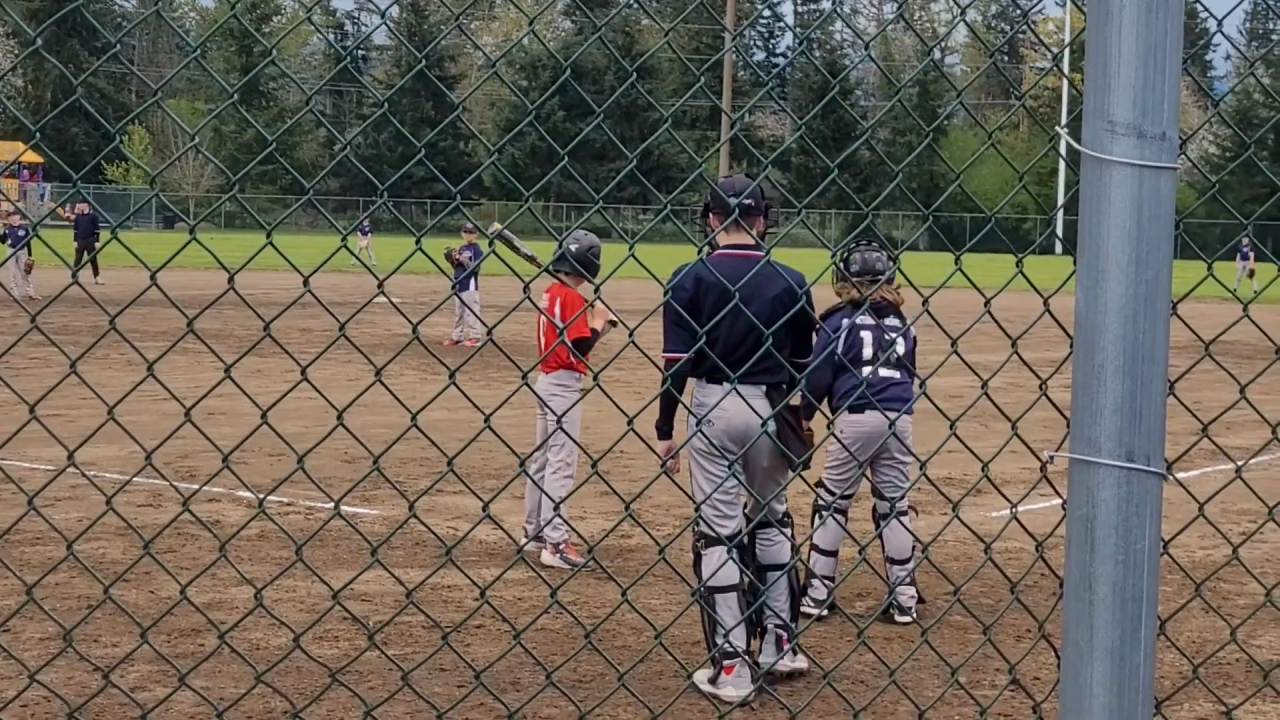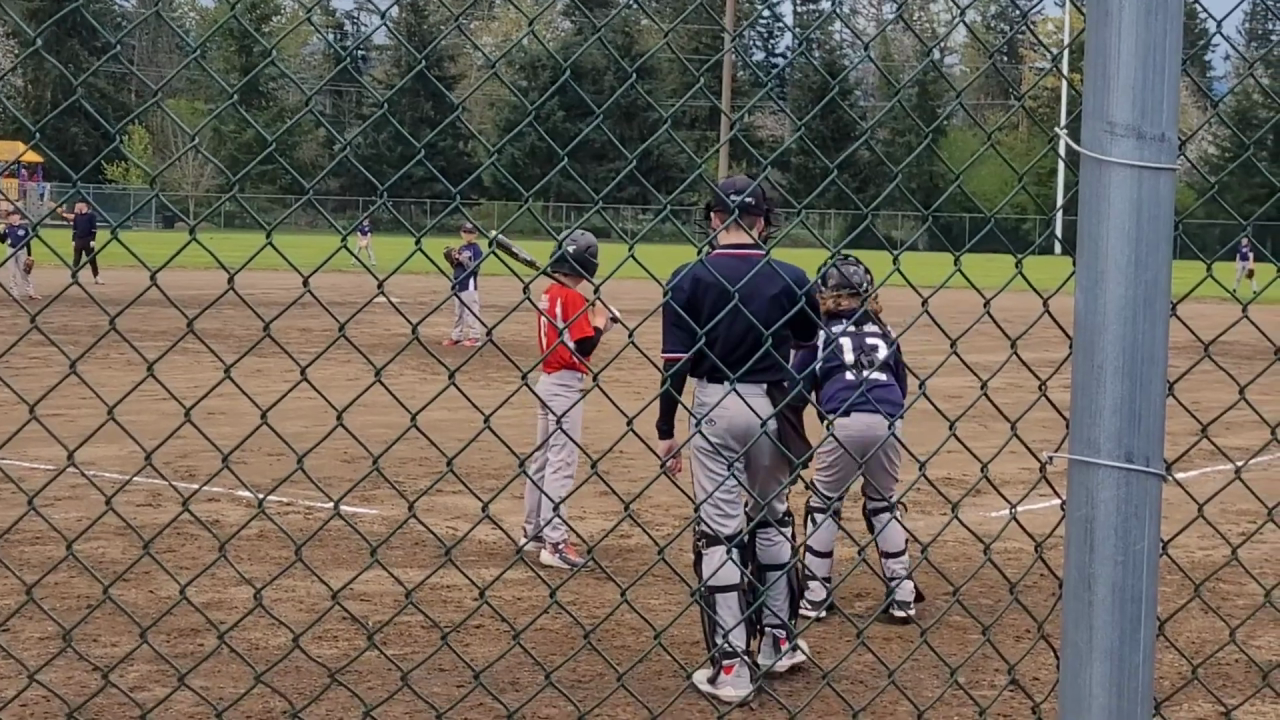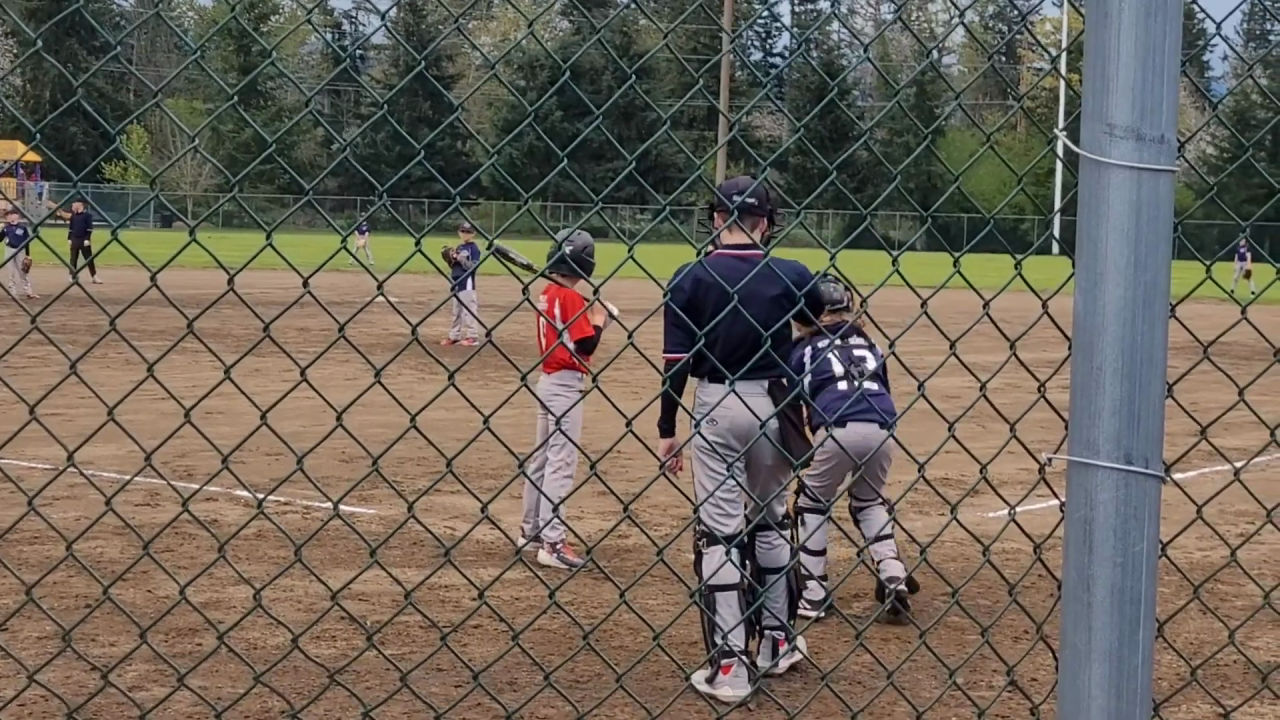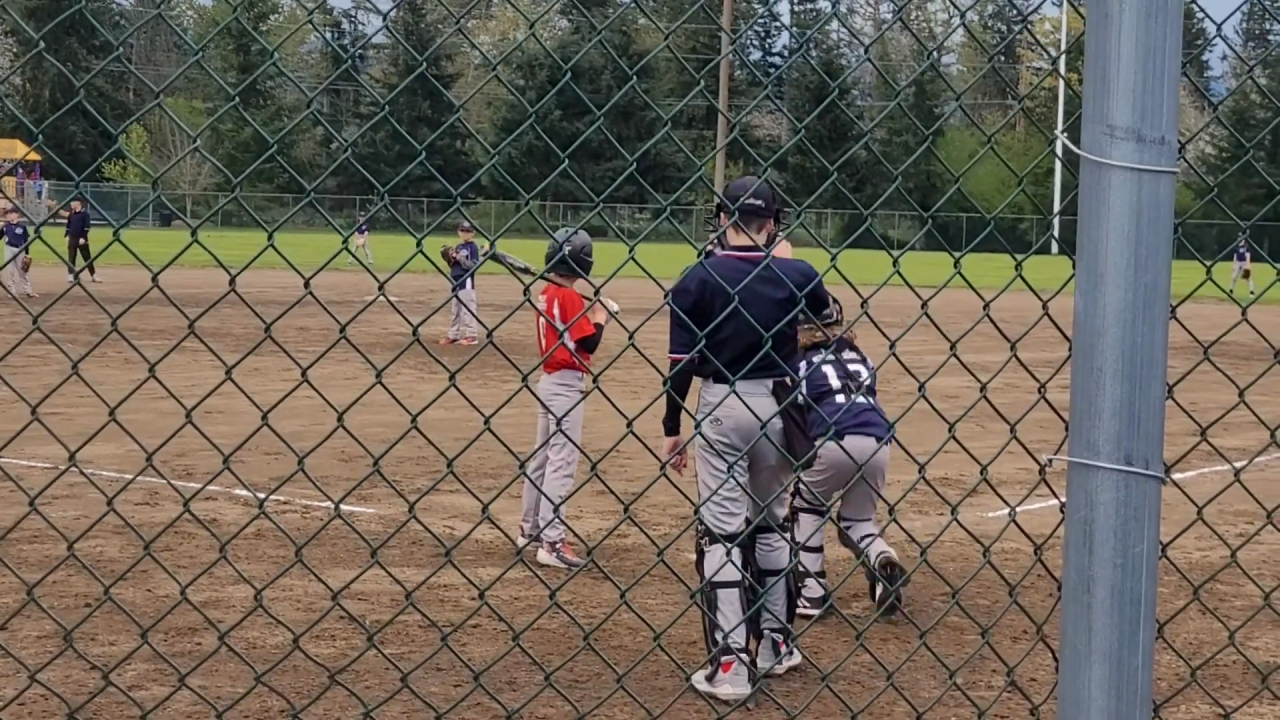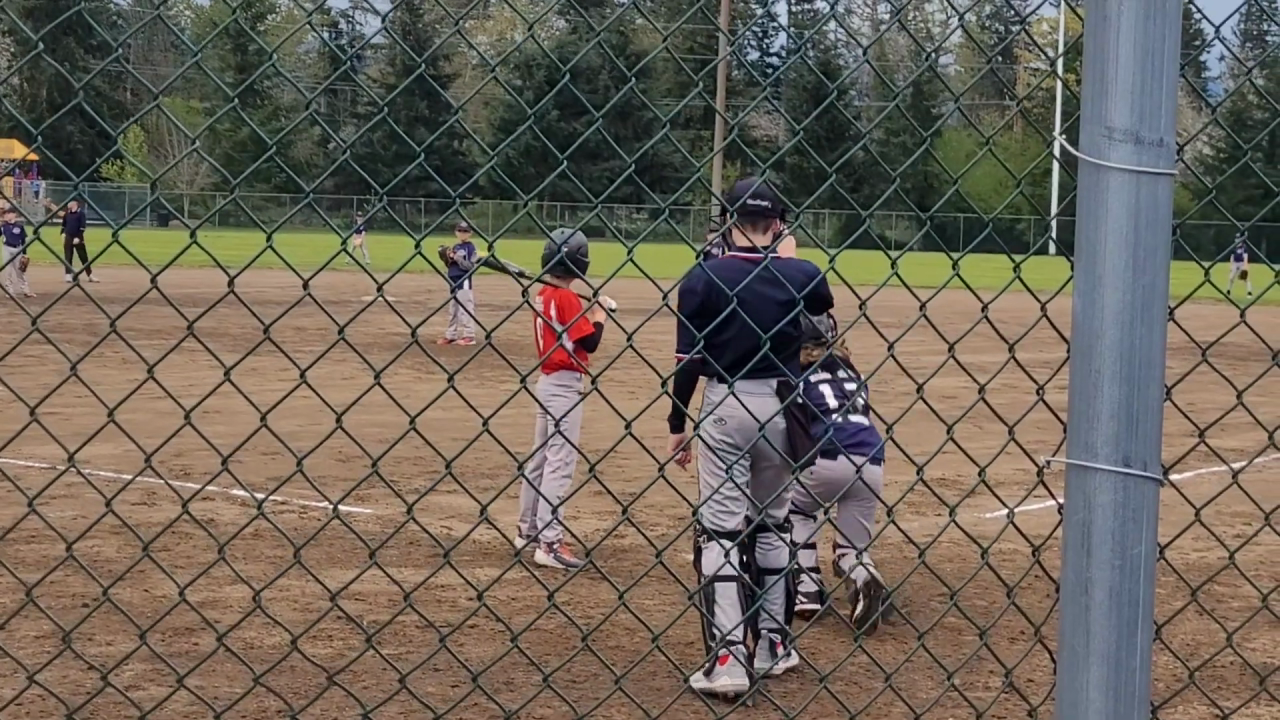
dt=0.1s
person 1, frame 1
left shoulder: (690, 277)
right shoulder: (790, 281)
left elbow: (677, 364)
right elbow: (802, 364)
left wrist: (664, 430)
left hip: (713, 409)
right hip: (769, 410)
left knee: (718, 534)
right knee: (771, 522)
left ankle: (731, 665)
right ankle: (780, 643)
person 1, frame 2
left shoulder: (689, 277)
right shoulder: (790, 277)
left elbow: (676, 362)
right elbow: (809, 343)
left wrist: (666, 430)
left hip: (715, 408)
right hip: (772, 409)
left knee: (718, 533)
right knee: (771, 521)
left ankle: (731, 665)
right ankle: (778, 639)
person 1, frame 3
left shoulder: (690, 278)
right shoulder: (792, 275)
left elbow: (676, 362)
right elbow: (818, 317)
left wrist: (667, 429)
left hip: (716, 408)
right hip: (773, 408)
left knee: (718, 533)
right knee: (771, 523)
left ankle: (730, 665)
right ankle: (777, 640)
person 1, frame 4
left shoulder: (697, 278)
right shoulder: (796, 274)
left elbow: (683, 362)
right elbow: (821, 306)
left wrist: (671, 427)
left hip: (721, 407)
right hip: (777, 409)
left knee: (720, 534)
right knee: (771, 525)
left ankle: (730, 663)
right ankle: (773, 643)
person 1, frame 5
left shoulder: (702, 278)
right shoulder: (800, 275)
left elbow: (688, 362)
right elbow: (823, 303)
left wrist: (677, 425)
left hip: (724, 408)
right hip: (780, 409)
left knee: (719, 532)
right knee: (772, 525)
left ankle: (728, 658)
right ankle: (771, 643)
person 2, frame 1
left shoulder: (839, 319)
right shoulder: (903, 323)
left elbow: (818, 376)
right elbow: (910, 374)
left wrist: (803, 417)
left hip: (857, 417)
right hip: (899, 419)
left knee: (832, 503)
right knee: (894, 506)
left ankle: (818, 593)
right ankle: (903, 599)
person 2, frame 2
left shoulder: (819, 331)
right shoulder: (882, 331)
left elbow: (797, 385)
right elbow: (900, 382)
left hip: (846, 420)
right hip: (887, 422)
left knee: (823, 506)
right knee: (883, 505)
left ankle: (814, 596)
right ankle: (902, 598)
person 2, frame 3
left shoulder: (805, 347)
right shoulder: (868, 343)
left hip: (840, 430)
right hip: (881, 431)
left knee: (812, 506)
right knee: (869, 505)
left ankle: (813, 596)
right ankle: (894, 580)
person 2, frame 4
left shoulder: (799, 361)
right shoulder: (859, 357)
left elbow: (785, 416)
left hip: (835, 443)
right hip: (877, 445)
left knee: (806, 509)
right knee: (857, 522)
left ankle: (810, 595)
right ankle: (881, 558)
person 2, frame 5
left shoulder: (796, 378)
right shoulder: (853, 374)
left hip: (829, 461)
right hip: (870, 465)
left knee: (799, 508)
right knee: (851, 548)
left ankle: (807, 593)
right ankle: (861, 579)
person 3, frame 1
left shoulder: (551, 293)
right shoulder: (571, 297)
right elbow: (580, 348)
left wrist: (598, 327)
right wrist: (598, 320)
left hip: (548, 381)
right hip: (564, 384)
left knee: (542, 460)
right knee: (561, 464)
left ankle: (534, 531)
right ankle: (555, 544)
person 3, frame 2
left shoulder: (549, 294)
right shoulder: (572, 297)
right elbow: (585, 347)
left wrist: (600, 325)
right wrist: (600, 319)
left hip: (549, 381)
right hip: (566, 384)
left knee: (541, 460)
right knee: (562, 465)
left ankle: (533, 532)
right ankle: (554, 543)
person 3, frame 3
left shoulder: (547, 294)
right shoulder: (571, 297)
right elbow: (586, 347)
left wrist: (595, 322)
right wrist: (598, 317)
left hip: (549, 381)
right hip: (566, 385)
left knee: (541, 460)
right knee: (561, 464)
left ankle: (531, 531)
right ankle: (552, 543)
person 3, frame 4
left shoulder: (545, 294)
right shoulder: (569, 297)
right elbow: (589, 345)
left wrist: (593, 316)
right wrist: (600, 314)
left hip: (550, 381)
right hip: (567, 384)
left knee: (541, 460)
right knee: (562, 464)
left ankle: (530, 531)
right ankle: (551, 543)
person 3, frame 5
left shoulder: (543, 295)
right shoulder: (566, 298)
right elbow: (589, 344)
left wrist: (590, 316)
right wrist: (599, 313)
left hip: (548, 382)
right hip: (565, 385)
left knee: (539, 461)
right knee: (560, 465)
left ankle: (528, 531)
right ankle: (549, 544)
